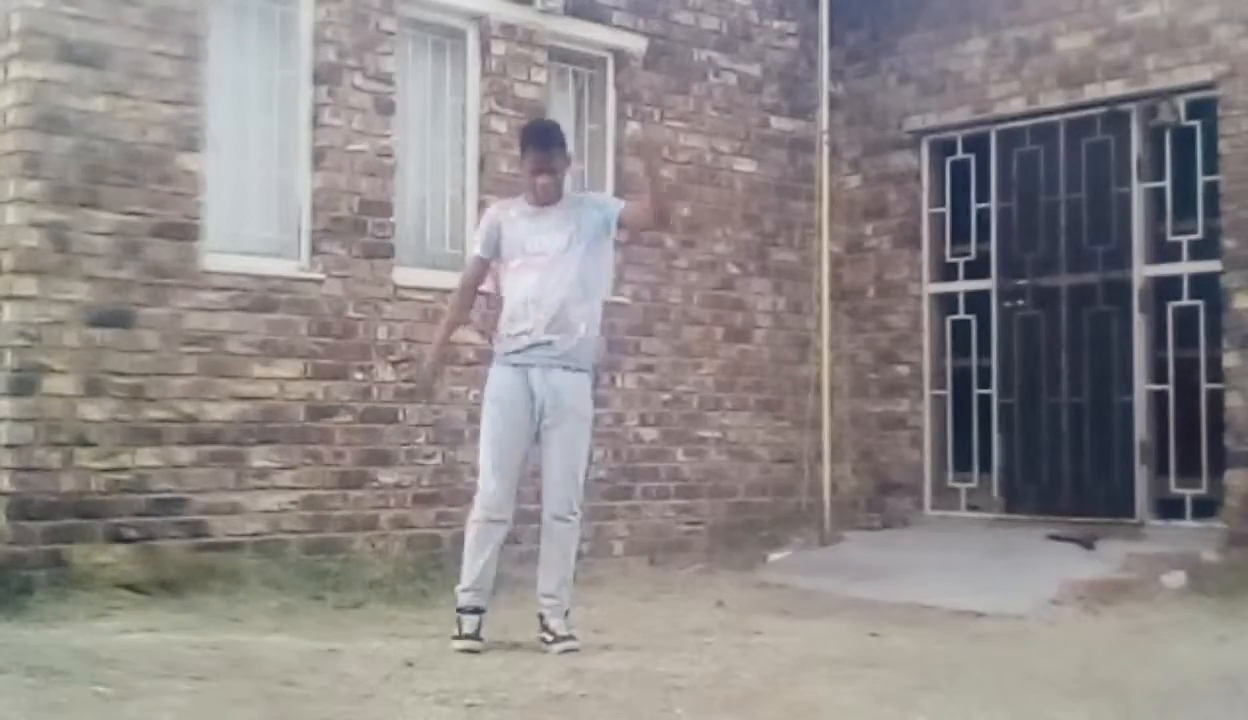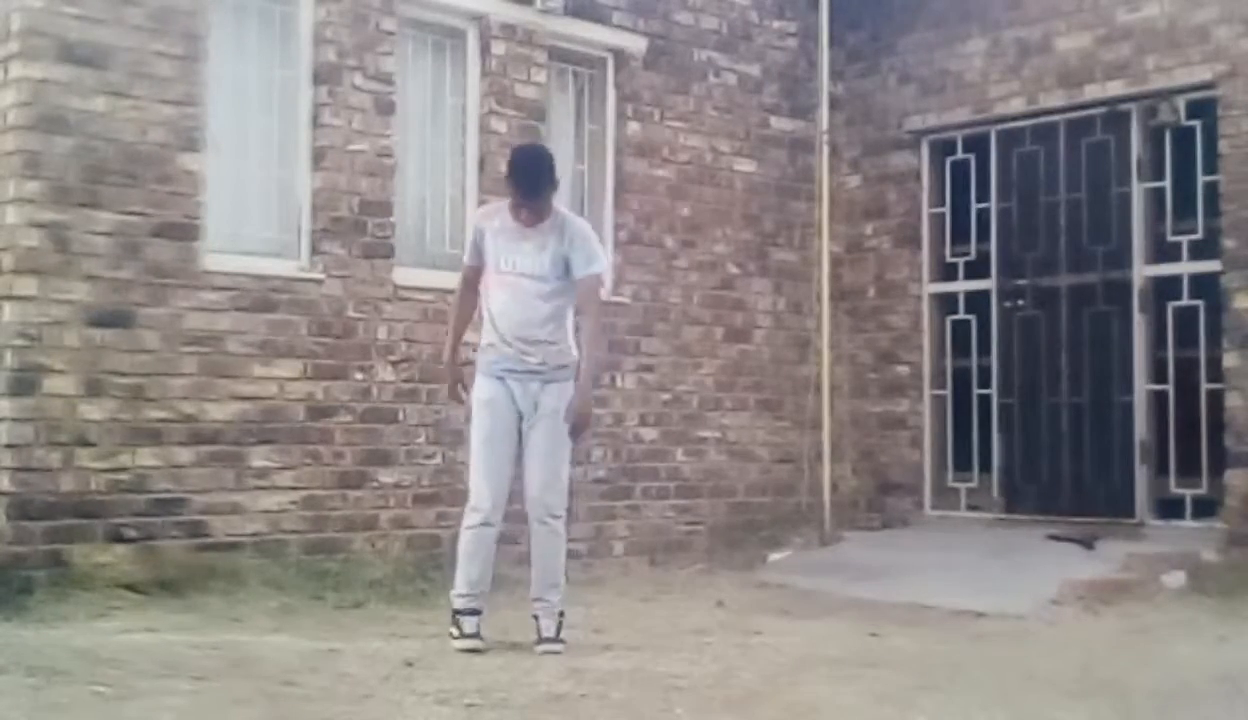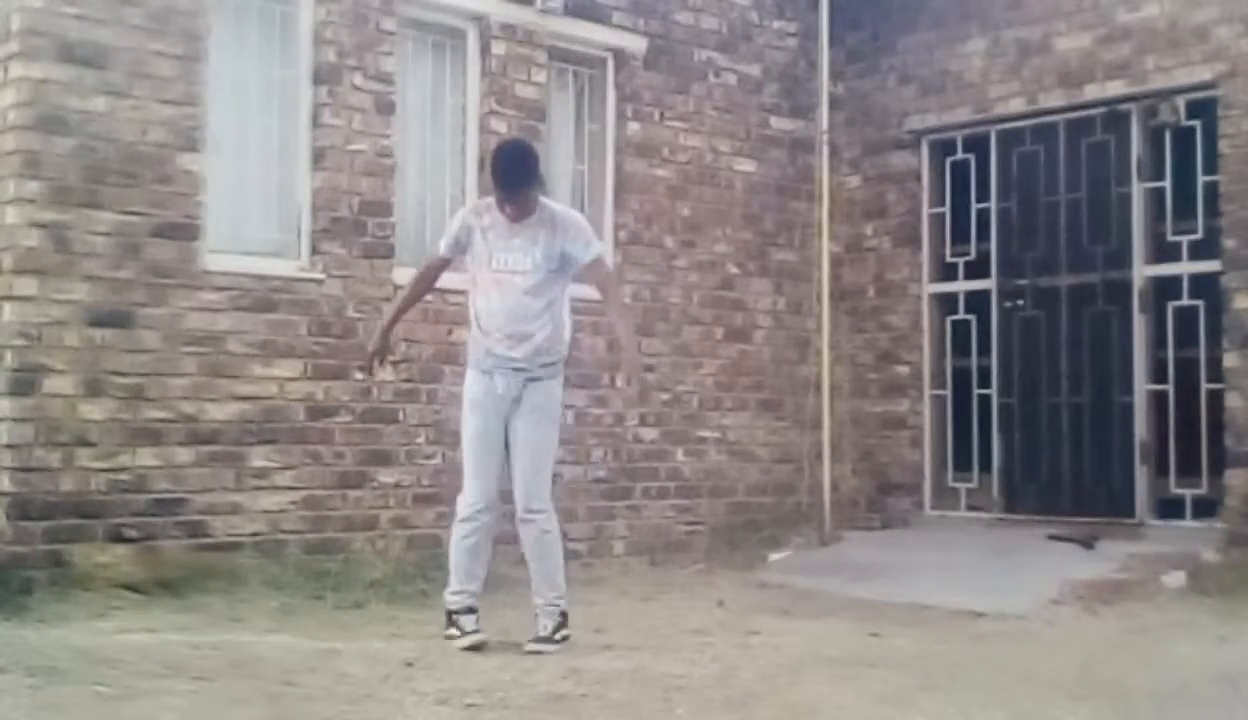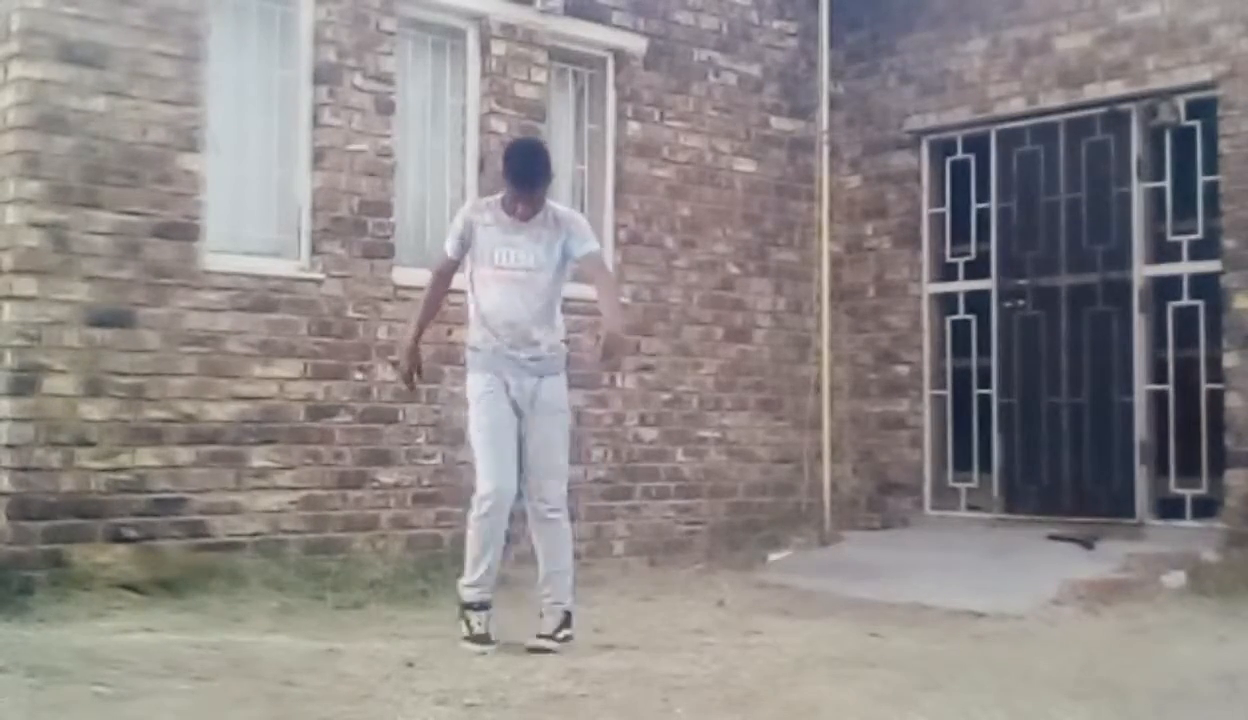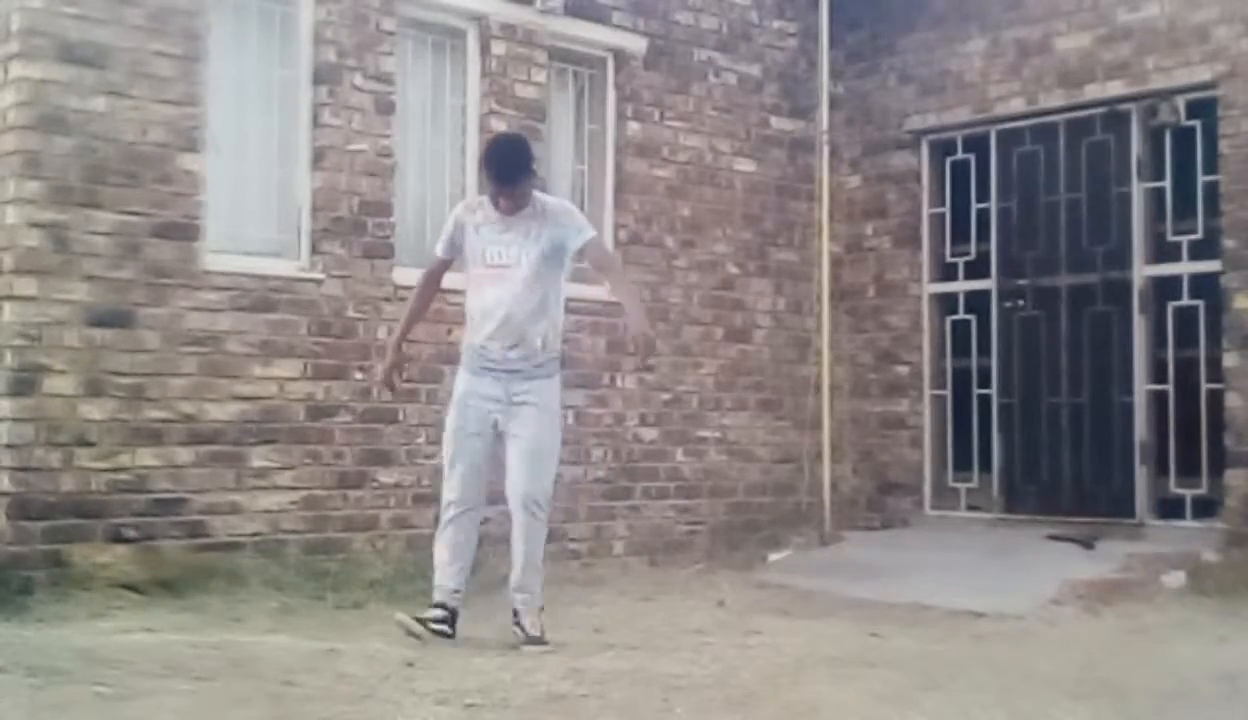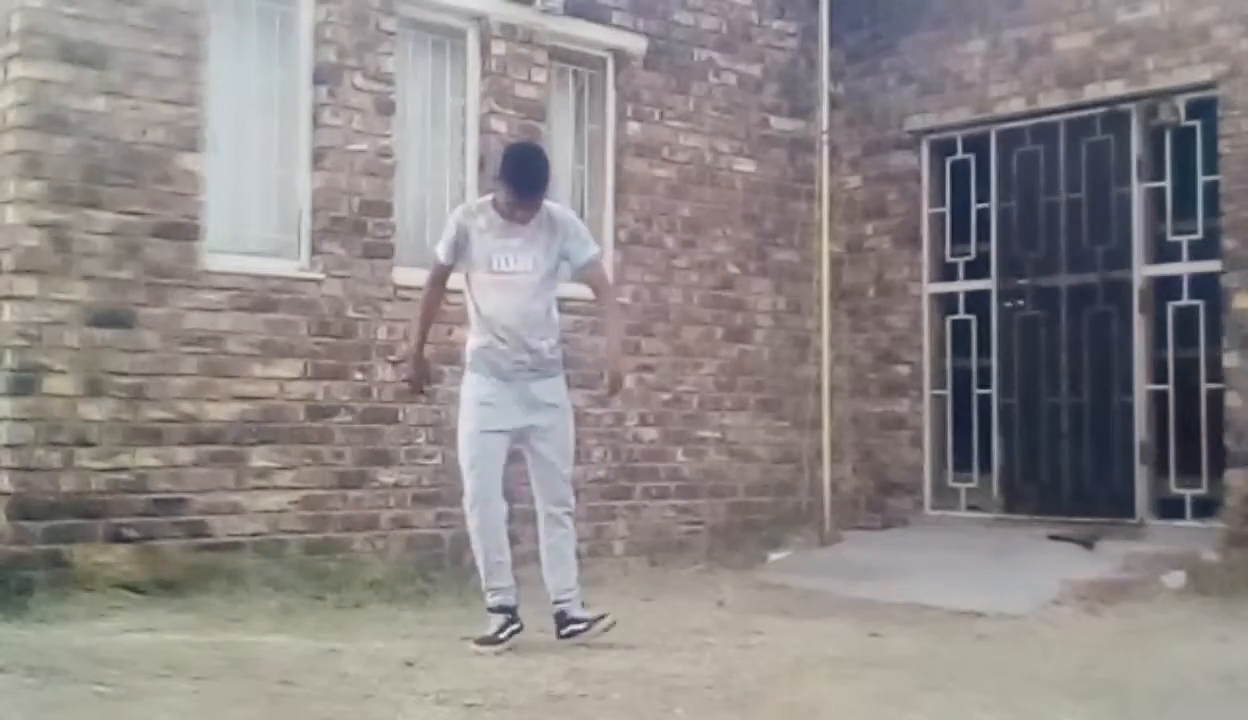
dt=0.4s
person 1, frame 1
left shoulder: (594, 210)
right shoulder: (500, 216)
left elbow: (650, 218)
right elbow: (468, 285)
left wrist: (650, 166)
right wrist: (436, 347)
left hip: (569, 370)
right hip: (510, 365)
left knee: (563, 501)
right knee: (494, 494)
left ankle: (553, 613)
right ankle: (471, 609)
person 1, frame 2
left shoulder: (575, 234)
right shoulder: (486, 222)
left elbow: (590, 312)
right elbow: (468, 288)
left wrist: (585, 388)
right wrist: (450, 355)
left hip: (553, 380)
right hip: (495, 376)
left knee: (547, 504)
right knee: (485, 499)
left ankle: (548, 614)
right ankle: (466, 609)
person 1, frame 3
left shoulder: (567, 226)
right shoulder: (472, 219)
left elbow: (608, 288)
right elbow: (431, 272)
left wrist: (630, 348)
right wrist: (387, 328)
left hip: (540, 377)
right hip: (484, 373)
left knee: (533, 499)
right knee: (478, 497)
left ankle: (552, 612)
right ankle: (462, 608)
person 1, frame 4
left shoulder: (567, 225)
right shoulder: (474, 217)
left elbow: (600, 276)
right elbow: (443, 276)
left wrist: (613, 322)
right wrist: (413, 342)
left hip: (546, 374)
right hip: (489, 370)
left knee: (548, 498)
right knee: (494, 488)
left ankle: (556, 612)
right ankle: (476, 602)
person 1, frame 5
left shoulder: (559, 218)
right shoulder: (466, 217)
left elbow: (607, 264)
right elbow: (433, 277)
left wrist: (636, 317)
right wrist: (397, 342)
left hip: (536, 377)
right hip: (477, 373)
left knee: (528, 495)
right knee: (461, 494)
left ankle: (526, 607)
right ankle: (445, 605)
person 1, frame 6
left shoulder: (563, 225)
right shoulder: (467, 220)
left elbow: (602, 289)
right elbow: (437, 282)
left wrist: (614, 352)
right wrist: (417, 351)
left hip: (545, 377)
right hip: (486, 377)
left knee: (556, 498)
right knee: (481, 495)
left ankle: (568, 608)
right ankle: (503, 608)
